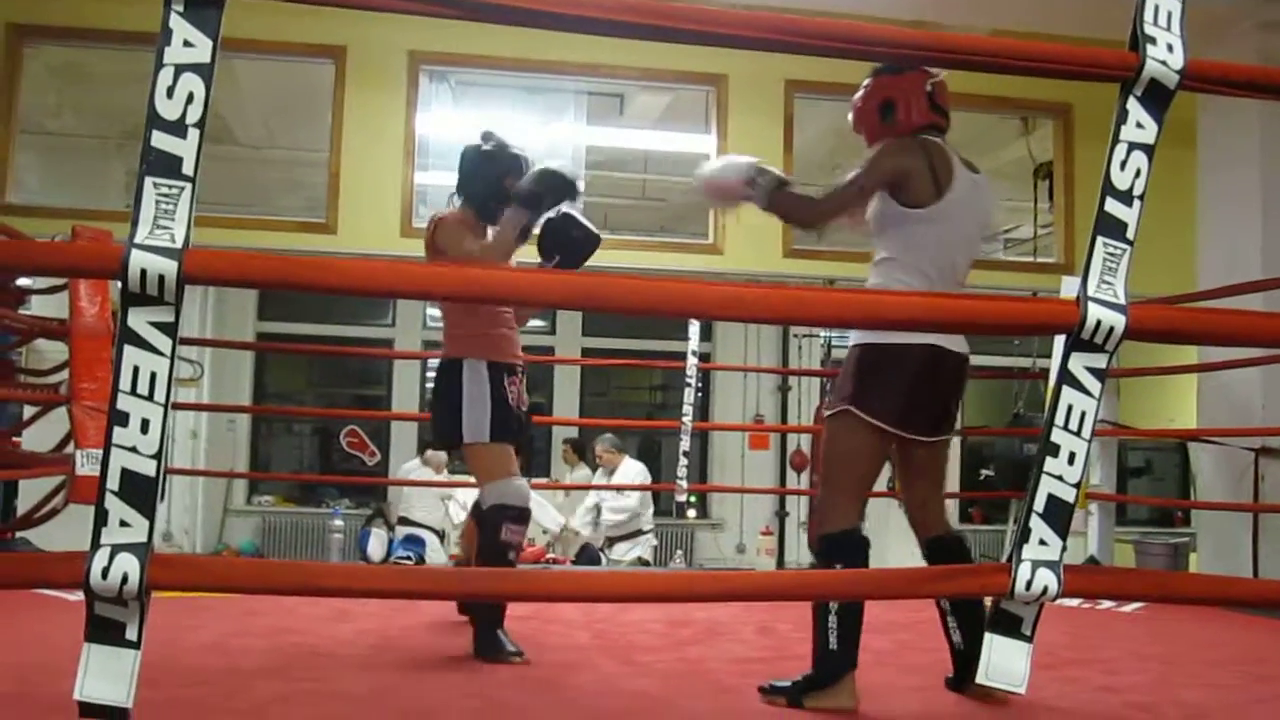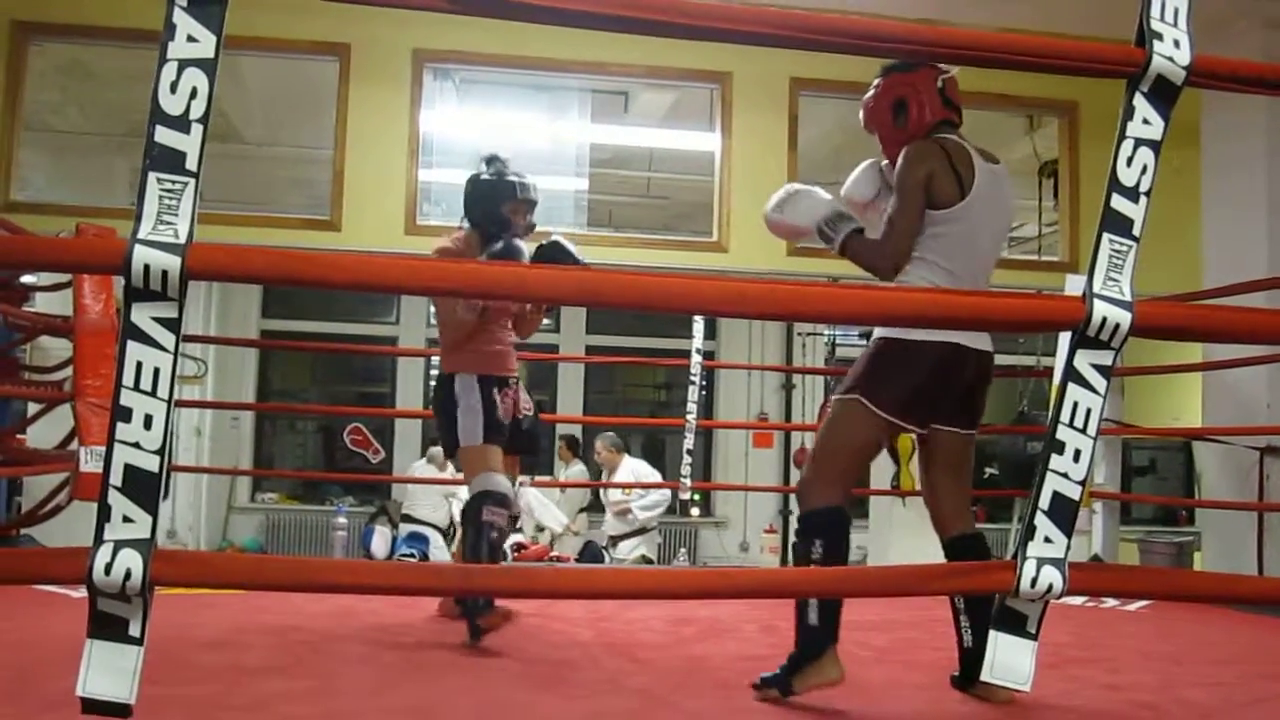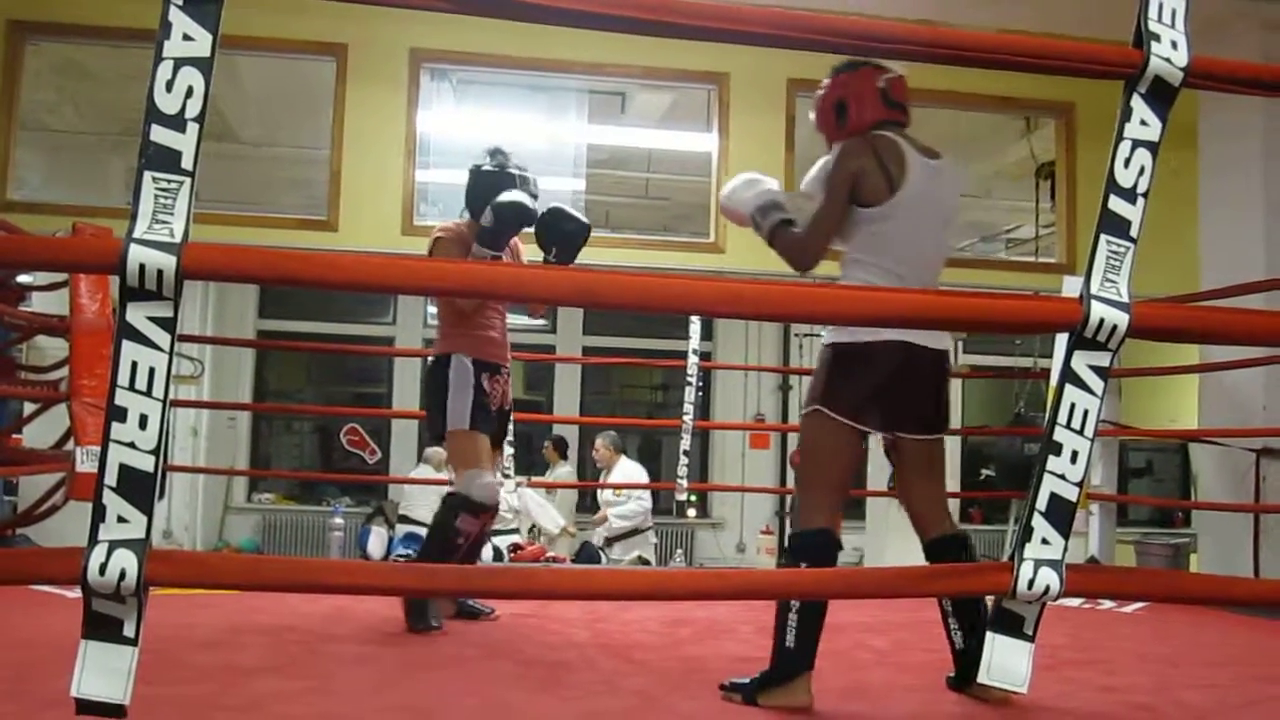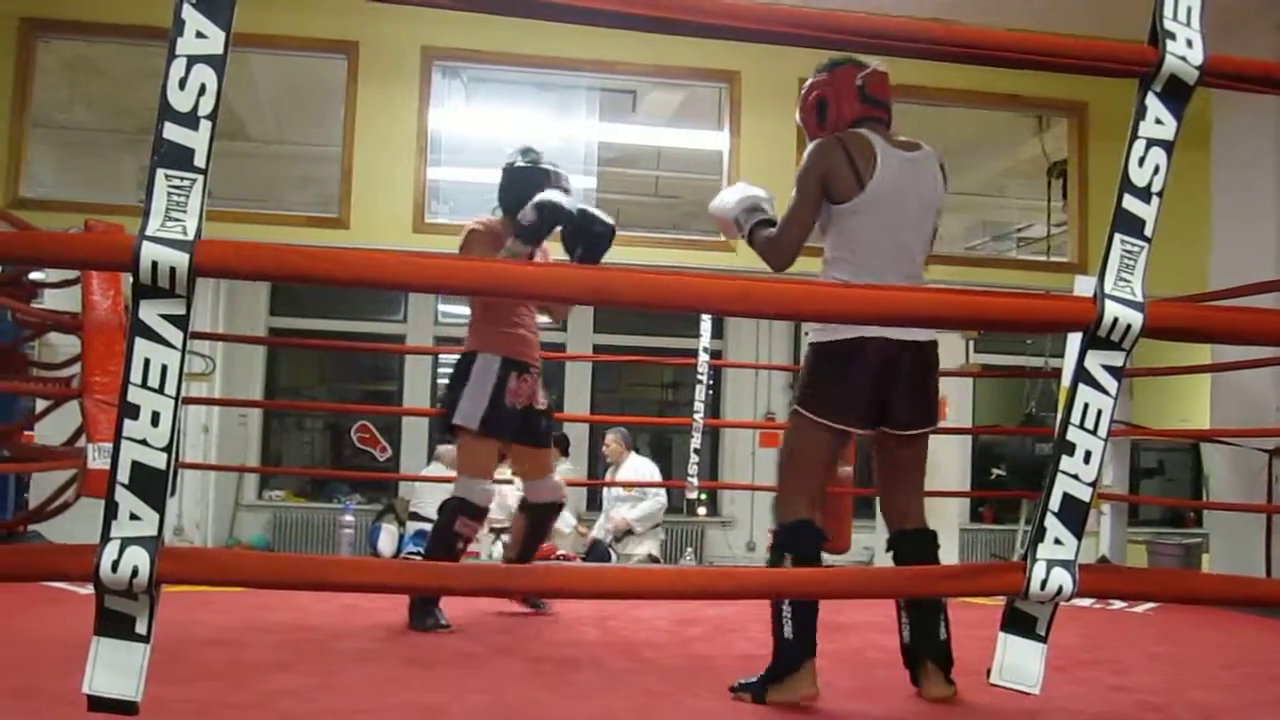
dt=0.3s
person 1, frame 1
left shoulder: (904, 153)
right shoulder: (976, 183)
left elbow: (812, 214)
left wrist: (749, 179)
left hip: (891, 348)
right hip: (944, 355)
left knee: (835, 509)
right knee: (929, 516)
left ankle: (835, 675)
right ankle: (975, 663)
person 1, frame 2
left shoulder: (925, 155)
right shoulder: (996, 173)
left elbow: (888, 263)
left wrist: (828, 222)
right wrist: (886, 208)
left hip: (914, 344)
right hip: (969, 352)
left knee: (821, 485)
right knee: (954, 513)
left ankle: (815, 652)
right ankle: (985, 665)
person 1, frame 3
left shoulder: (857, 154)
right shoulder: (945, 170)
left elbow: (804, 255)
left wrist: (764, 210)
left hip: (863, 346)
right hip: (926, 351)
left knee: (815, 507)
right knee: (933, 515)
left ankle: (790, 673)
right ankle: (976, 663)
person 1, frame 4
left shoulder: (832, 153)
right shoulder: (930, 162)
left elbow: (782, 256)
left wrist: (747, 213)
left hip: (847, 342)
right hip: (914, 345)
left knee: (797, 502)
right knee: (907, 510)
left ankle: (794, 667)
right ankle: (931, 664)
person 2, frame 1
left shoulder: (496, 236)
right shoulder: (447, 226)
left elbow: (516, 313)
right elbow: (478, 266)
left wrist: (557, 265)
right wrist: (524, 209)
left hip: (506, 375)
right hip: (472, 374)
left knee: (500, 499)
right knee: (509, 500)
right ankle: (488, 627)
person 2, frame 2
left shoulder: (508, 255)
right shoulder: (451, 255)
right elbow: (450, 334)
left hip: (507, 386)
right hip: (467, 385)
left knee: (499, 498)
right knee: (492, 492)
left ankle: (463, 594)
right ankle: (479, 605)
person 2, frame 3
left shoulder: (509, 243)
right shoulder: (450, 239)
left elbow: (532, 304)
right elbow: (464, 302)
left wrist: (558, 255)
right wrist: (487, 242)
left hip: (496, 374)
right hip: (462, 369)
left knee: (481, 496)
right knee: (474, 488)
right ankle: (419, 598)
person 2, frame 4
left shoulder: (537, 245)
right shoulder: (484, 233)
left elbow: (558, 310)
right elbow: (485, 296)
left wrist: (583, 259)
right wrist: (521, 241)
left hip: (526, 375)
right hip: (489, 369)
left knee: (547, 494)
right knee: (474, 492)
right ankle: (424, 597)
